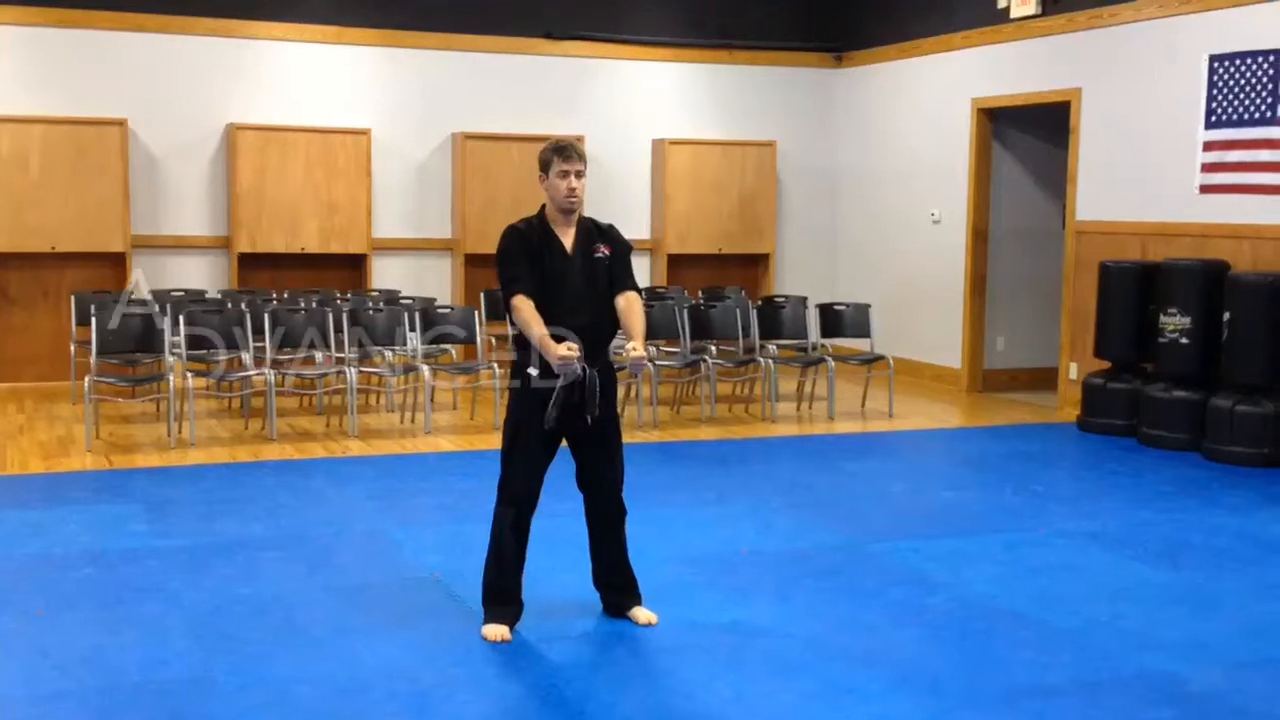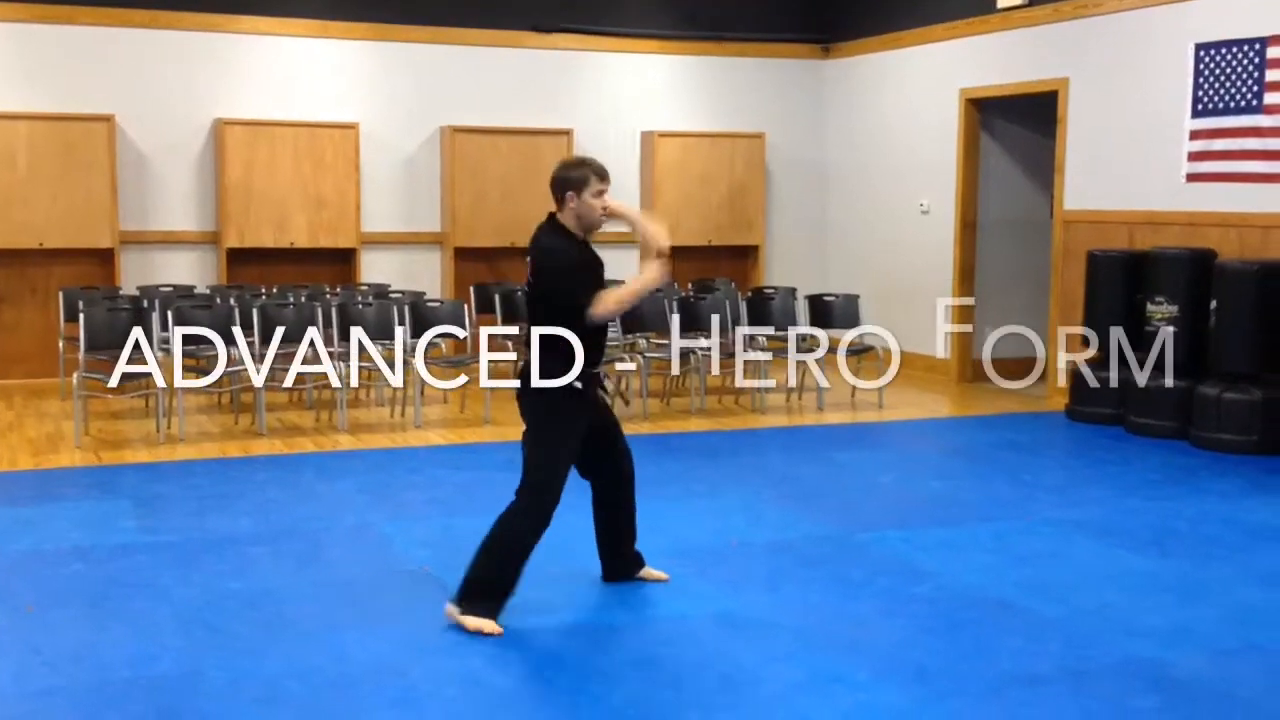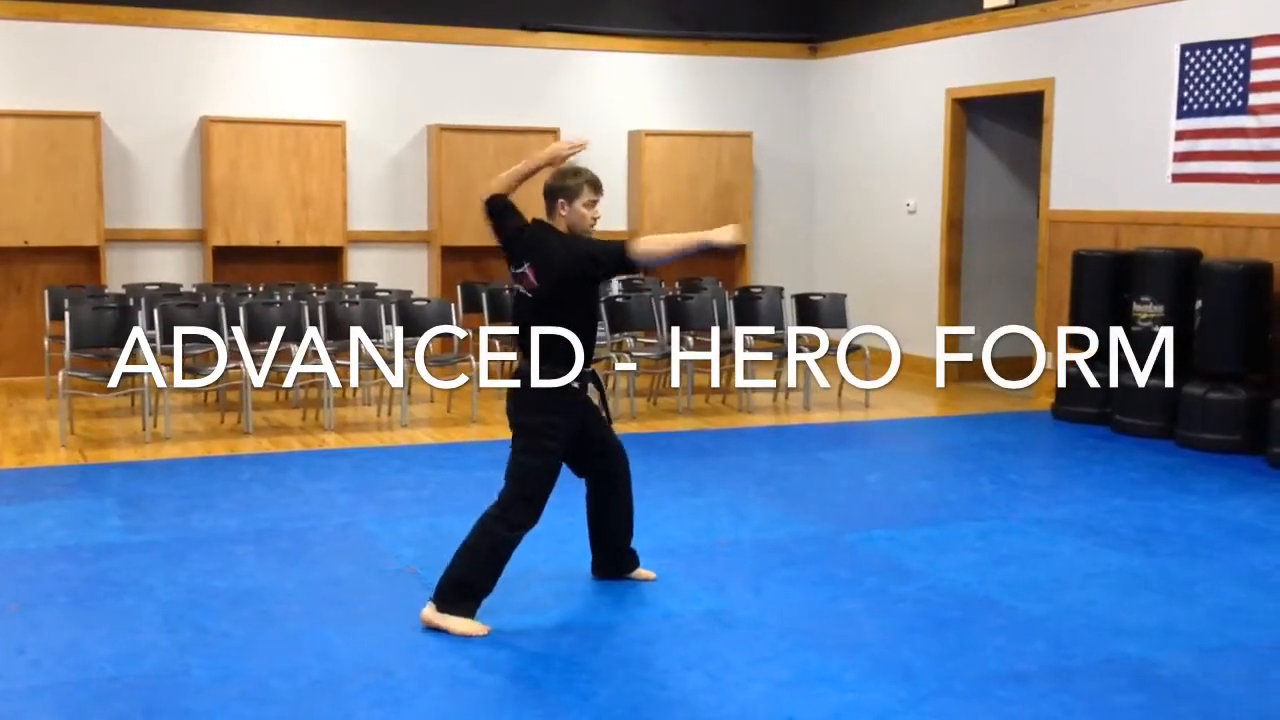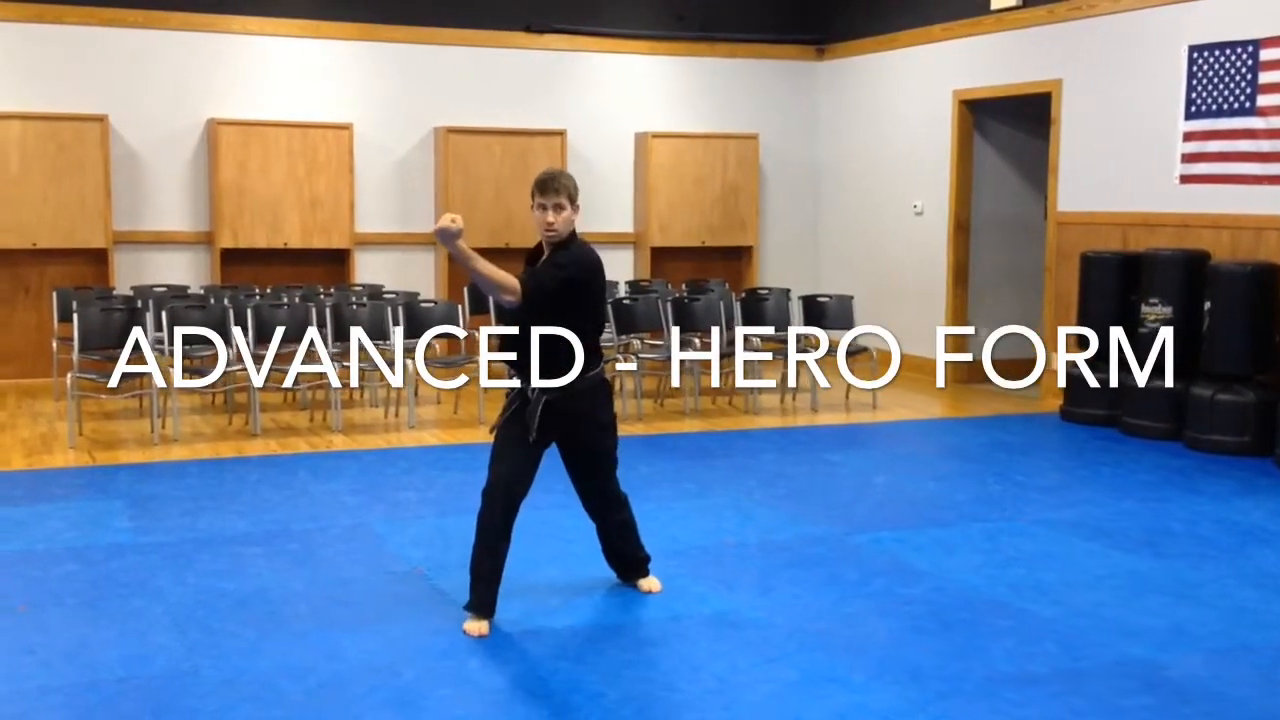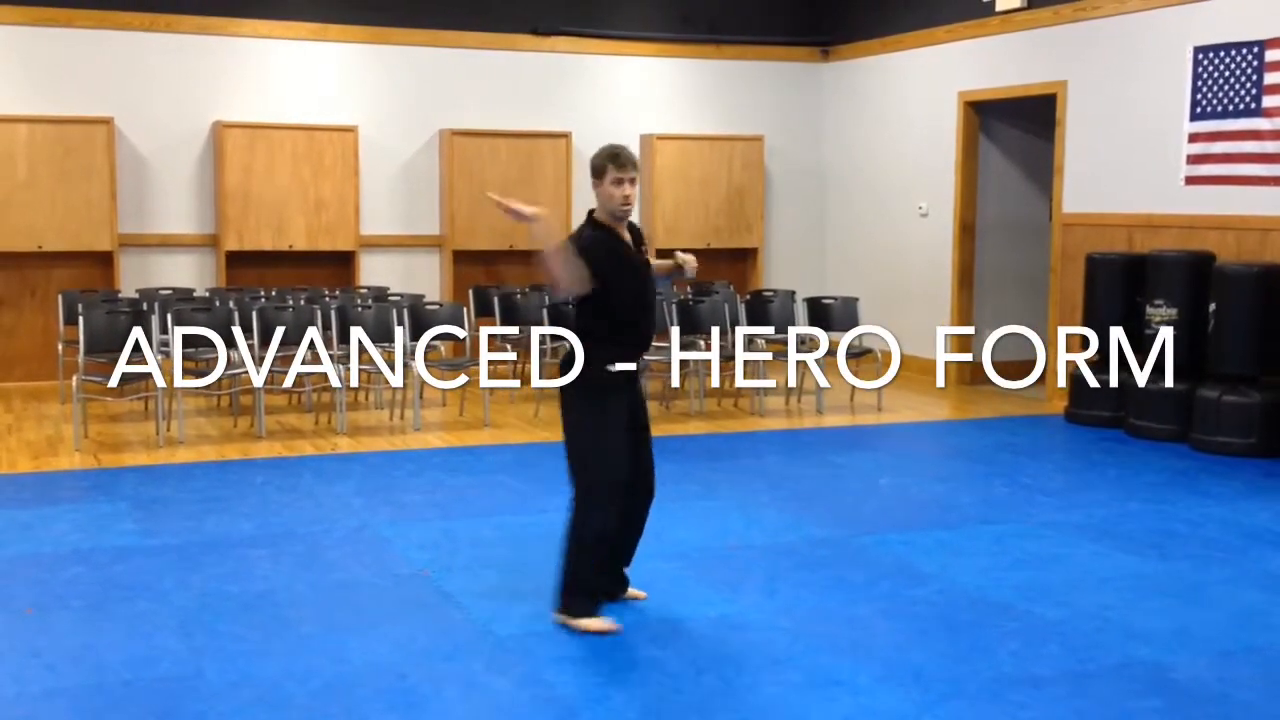
dt=1s
person 1, frame 1
left shoulder: (607, 239)
right shoulder: (520, 238)
left elbow: (626, 295)
right elbow: (520, 302)
left wrist: (636, 341)
right wrist: (549, 347)
left hip: (595, 381)
right hip: (537, 381)
left knee: (606, 493)
right knee: (517, 496)
left ankle: (621, 597)
right ankle: (500, 608)
person 1, frame 2
left shoulder: (569, 229)
right shoulder: (558, 250)
left elbow: (603, 208)
right elbow: (599, 308)
left wrist: (645, 227)
right wrist: (649, 277)
left hip: (578, 384)
right hip: (553, 390)
left knee: (616, 468)
right knee: (537, 497)
left ankle: (622, 563)
right ankle: (474, 601)
person 1, frame 3
left shoulder: (524, 238)
right shoulder: (570, 254)
left elbow: (497, 195)
right elbow: (639, 252)
left wrist: (544, 160)
right wrist: (710, 238)
left hip: (560, 389)
right hip: (546, 394)
left knee: (610, 465)
right knee: (521, 502)
left ankle: (615, 562)
right ankle: (447, 604)
person 1, frame 4
left shoulder: (579, 263)
right shoulder: (543, 254)
left elbow: (512, 293)
left wrist: (455, 246)
left hip: (580, 396)
right hip: (530, 395)
left knee: (601, 492)
right knee: (499, 496)
left ankle: (634, 567)
right ankle: (481, 606)
person 1, frame 5
left shoulder: (631, 233)
right shoulder: (589, 239)
right elbow: (571, 286)
left wrist: (675, 264)
right wrist: (542, 226)
left hip: (623, 376)
right hip: (593, 381)
left knee: (638, 485)
right knee: (602, 488)
left ankle: (606, 580)
right ankle: (578, 602)
